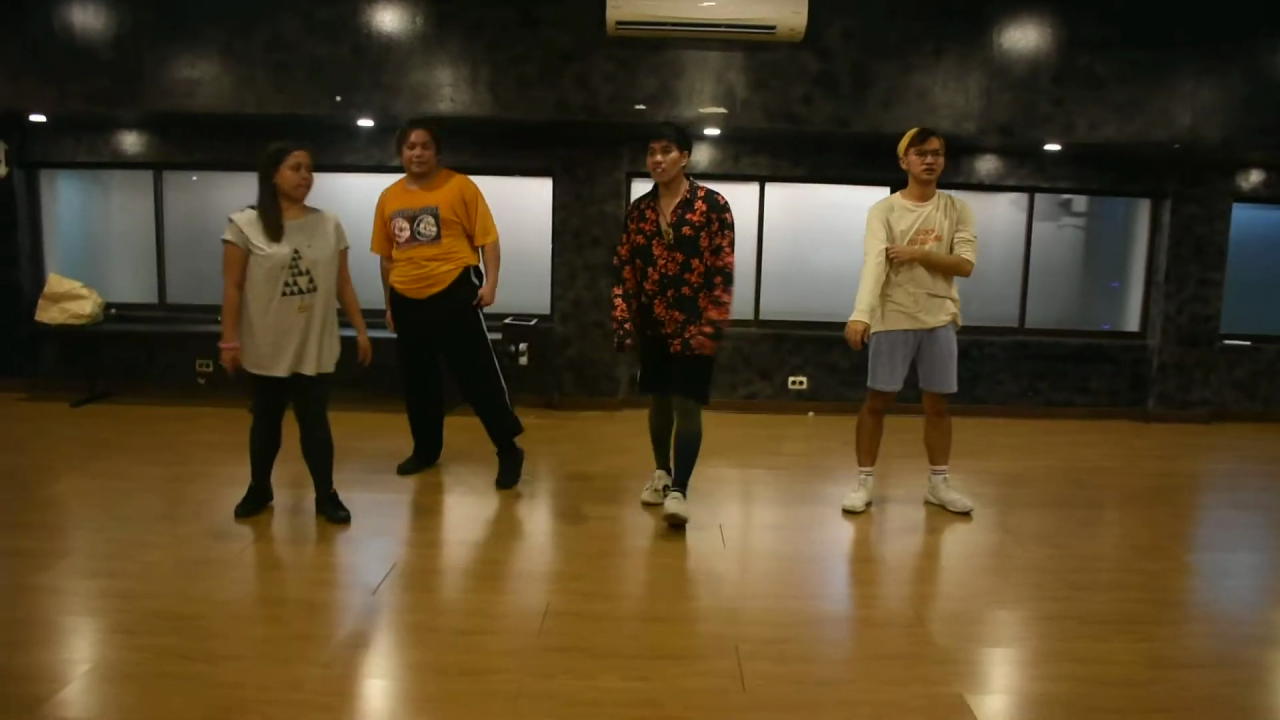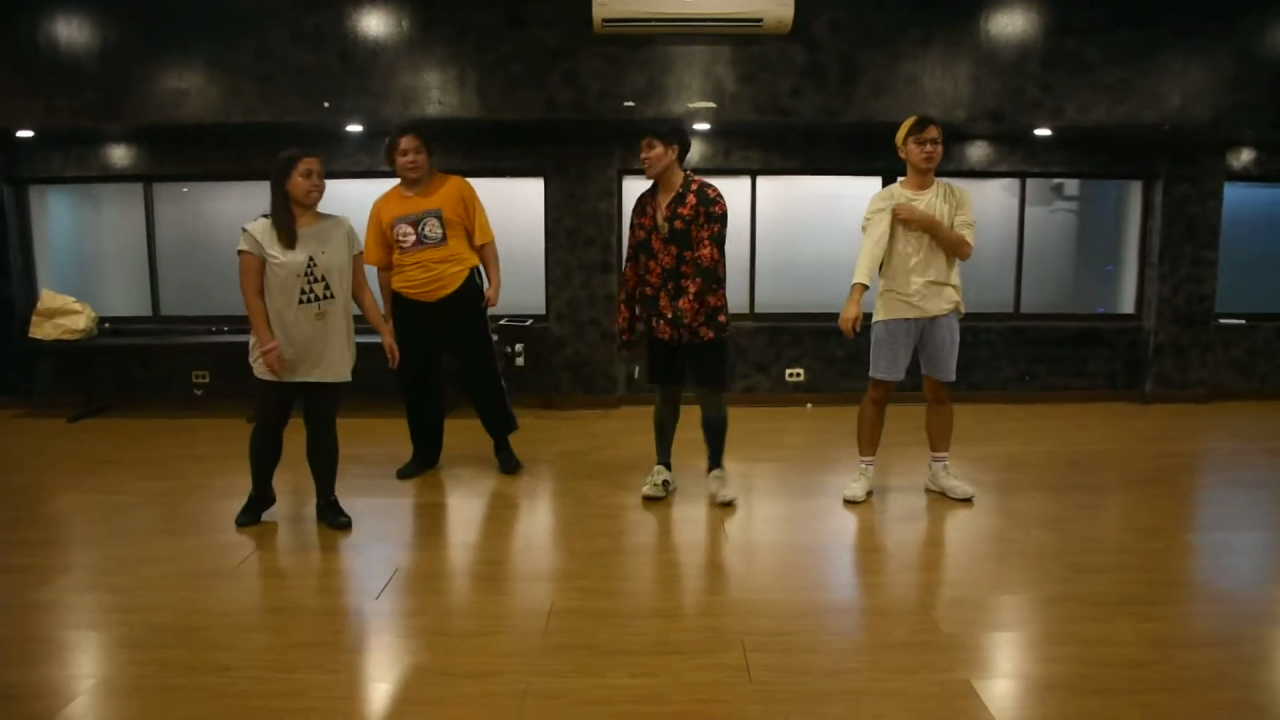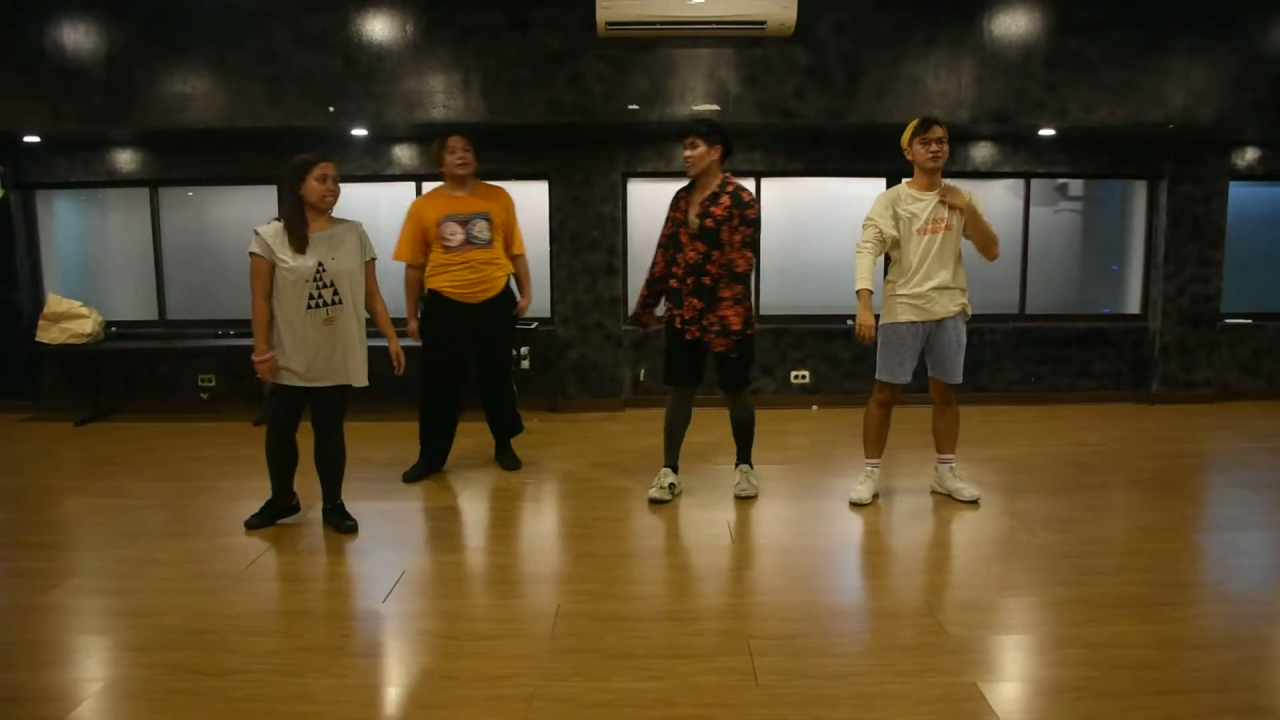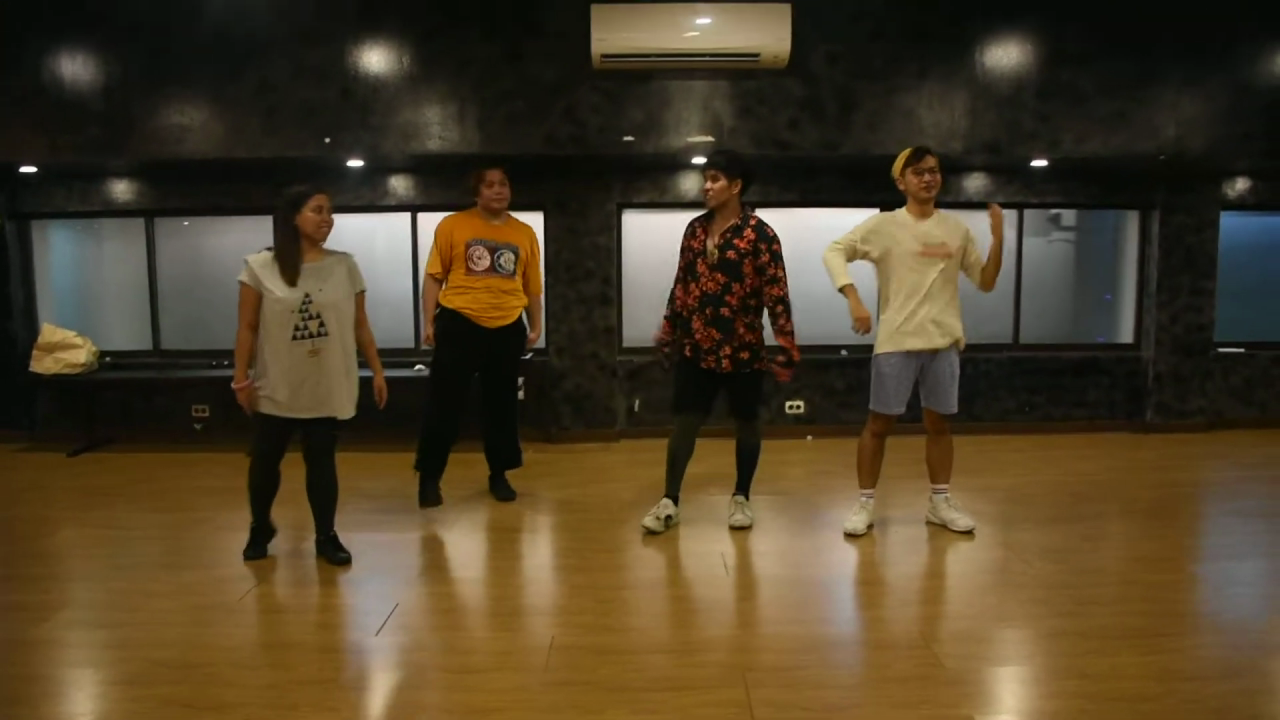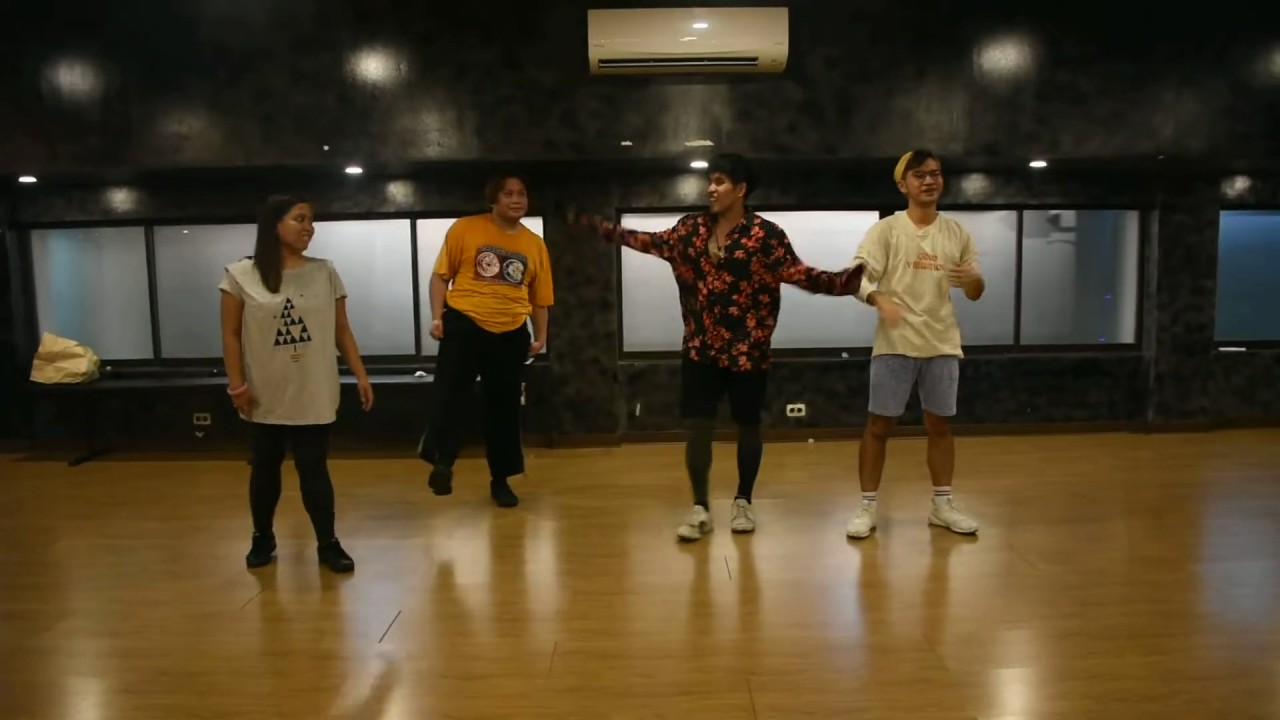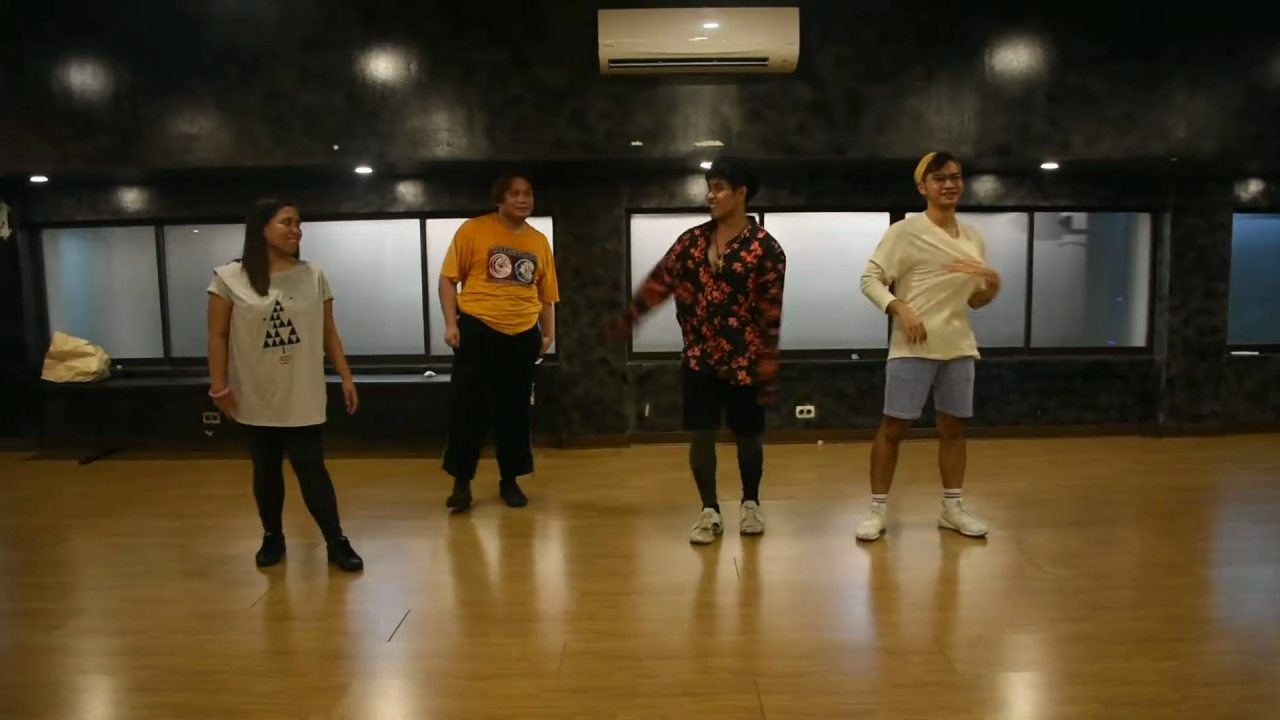
dt=0.3s
person 1, frame 1
left shoulder: (957, 210)
right shoulder: (884, 210)
left elbow: (966, 265)
right elbow: (874, 262)
left wrist: (919, 255)
right wrist: (860, 314)
left hip: (940, 319)
right hip: (893, 319)
left knee: (937, 404)
right knee: (876, 401)
left ankle: (939, 483)
right ankle: (865, 481)
person 1, frame 2
left shoulder: (956, 197)
right shoulder: (885, 199)
left elbow: (964, 249)
right elbow: (872, 248)
left wrist: (926, 222)
right wrist: (854, 298)
left hip: (942, 307)
right hip: (895, 308)
left knee: (939, 391)
right knee: (879, 390)
left ankle: (939, 470)
right ankle: (865, 471)
person 1, frame 3
left shoulder: (959, 200)
right shoulder: (892, 200)
left elbow: (992, 251)
right elbow: (866, 251)
left wrist: (968, 208)
right wrist: (864, 305)
left hip: (949, 310)
right hip: (902, 310)
left knee: (945, 392)
right knee: (885, 392)
left ankle: (945, 472)
right ankle: (871, 473)
person 1, frame 4
left shoulder: (956, 228)
right shoulder: (884, 225)
left elbow: (986, 282)
right elbow: (834, 252)
left wrist: (997, 239)
right wrist: (853, 298)
left hip: (943, 341)
right hip: (895, 341)
left knee: (938, 422)
right knee: (879, 422)
left ankle: (940, 502)
right ankle: (865, 503)
person 1, frame 5
left shoulder: (957, 234)
right shoulder: (886, 230)
left elbow: (974, 293)
right elbow: (858, 276)
left wrist: (974, 281)
right wrist: (881, 299)
left hip: (942, 345)
right hip: (895, 344)
left knee: (939, 424)
right knee: (879, 425)
left ankle: (942, 504)
right ankle: (868, 506)
person 1, frame 6
left shoulder: (973, 238)
right shoulder: (904, 232)
left elbow: (975, 300)
right elbow: (871, 279)
left wrist: (990, 289)
right wrist: (901, 311)
left hip: (959, 347)
right hip: (912, 348)
left knee: (952, 426)
right knee: (893, 427)
left ankle: (952, 506)
right ankle: (878, 509)
person 2, frame 1
left shoulder: (713, 205)
right shoulder: (639, 210)
left elbow: (722, 270)
right elbow: (625, 269)
left wrist: (711, 324)
right wrist: (623, 318)
left hip: (696, 325)
right hip: (654, 323)
left knee: (687, 407)
right knee: (659, 400)
left ankle: (677, 494)
right ankle: (661, 473)
person 2, frame 2
left shoulder: (706, 197)
right shoulder: (643, 204)
left elbow: (708, 264)
right elbow: (633, 264)
left wrist: (682, 314)
right wrist: (627, 318)
left hip: (703, 315)
right hip: (660, 315)
left knee: (709, 394)
right knee: (667, 392)
left ankle: (716, 471)
right ankle: (662, 469)
person 2, frame 3
left shoulder: (740, 201)
right shoulder: (681, 200)
left elbow: (740, 267)
right elbow: (664, 254)
left wrist: (728, 322)
right wrist: (646, 302)
left hip: (724, 319)
right hip: (683, 316)
left knee: (737, 393)
right knee: (679, 393)
left ankle: (744, 466)
right ankle: (669, 472)
person 2, frame 4
left shoulder: (760, 235)
right shoulder: (695, 229)
left elbow: (776, 296)
right elbow: (682, 285)
left wrist: (785, 350)
right wrist: (668, 332)
left hip: (741, 348)
right hip: (694, 346)
left knee: (746, 423)
right knee: (685, 421)
left ankle: (740, 498)
right ankle: (669, 501)
person 2, frame 5
left shoulder: (765, 234)
right shoulder: (692, 228)
left elbow: (798, 274)
right elbow: (652, 242)
left wrist: (844, 281)
right wrist: (602, 228)
left hip: (747, 348)
right hip: (700, 347)
left knee: (748, 425)
right knee: (698, 426)
left ankle: (743, 501)
right ankle: (700, 508)
person 2, frame 6
left shoulder: (764, 247)
right shoulder: (693, 240)
left elbow: (771, 315)
right elbow: (661, 280)
left wrist: (768, 373)
right wrist: (630, 316)
left hip: (744, 360)
right hip: (699, 357)
left knee: (747, 436)
right knee: (701, 435)
left ankle: (750, 503)
right ankle: (710, 511)
person 3, frame 1
left shoulder: (329, 224)
right shoulder: (245, 225)
left elbow: (342, 284)
right elbow: (233, 287)
left wrist: (361, 330)
right wrist: (230, 340)
left hip: (315, 345)
right hip: (266, 346)
left knee: (314, 419)
right knee: (265, 419)
left ankle: (326, 494)
right ankle: (259, 489)
person 3, frame 2
left shoulder: (342, 229)
right shoulder: (258, 234)
left elbow: (360, 288)
right elbow: (252, 294)
left wrist: (384, 332)
right wrist: (267, 344)
left hip: (329, 352)
right hip: (282, 354)
left knee: (323, 426)
right knee: (268, 426)
left ankle: (327, 501)
right ankle: (260, 494)
person 3, frame 3
left shoulder: (354, 234)
right shoulder: (270, 237)
left elbow: (371, 293)
right elbow: (261, 299)
left wrist: (392, 338)
right wrist: (261, 351)
left hip: (339, 356)
right hip: (289, 358)
left knee: (330, 430)
right knee: (279, 429)
left ankle: (333, 505)
right ankle: (282, 499)
person 3, frame 4
left shoulder: (345, 265)
right shoulder: (260, 267)
left elbow: (359, 325)
right elbow: (247, 328)
left wrist: (377, 371)
right wrist: (241, 379)
left hip: (327, 387)
right hip: (275, 388)
left knee: (321, 461)
right knee: (264, 459)
left ankle: (326, 536)
right ankle: (260, 528)
person 3, frame 5
left shoulder: (326, 273)
right shoulder: (240, 275)
left elbow: (342, 331)
right elbow: (231, 334)
left wrist: (361, 375)
right wrist: (237, 385)
left hip: (313, 393)
right hip: (266, 395)
left knee: (313, 467)
right knee: (264, 467)
left ankle: (328, 544)
right ankle: (262, 537)
person 3, frame 6
left shoulder: (314, 276)
right shoulder: (229, 278)
left elbow: (329, 333)
right elbow: (218, 336)
left wrist: (346, 378)
right wrist: (219, 386)
left hip: (303, 395)
right hip: (255, 396)
left knee: (310, 466)
right knee: (265, 467)
left ankle: (336, 541)
right ankle: (272, 537)
person 4, frame 1
left shoulder: (460, 187)
right shoulder: (388, 198)
left elbow: (487, 238)
right elbow: (386, 256)
left wrist: (490, 281)
right wrist: (389, 305)
left hip: (455, 293)
right hip: (409, 301)
left knee: (476, 373)
right knee: (417, 380)
left ankle: (509, 449)
right ankle: (425, 450)
person 4, frame 2
left shoulder: (458, 188)
right shoulder: (383, 207)
left elbow: (484, 239)
right elbow: (384, 266)
left wrist: (494, 282)
right wrist: (390, 314)
left hip: (461, 296)
right hip: (411, 305)
left knee: (481, 372)
right knee: (418, 383)
left ankle: (502, 442)
right ankle: (424, 453)
person 4, frame 3
left shoulder: (499, 198)
right shoulder: (424, 206)
left elbow: (516, 251)
right elbow: (414, 264)
left wrist: (526, 292)
right wrist: (413, 314)
left hip: (495, 302)
right hip: (445, 305)
left knee: (497, 376)
right knee: (439, 383)
left ankle: (504, 444)
right ankle: (431, 457)
person 4, frame 4
left shoulder: (524, 233)
right shoulder: (452, 226)
left elbow: (532, 287)
right elbow: (434, 277)
left wrist: (536, 326)
right wrist: (430, 321)
left hip: (507, 329)
right hip: (459, 324)
left knee: (501, 404)
right knee: (445, 399)
left ankle: (499, 474)
right ankle: (429, 474)
person 4, frame 5
left shoulder: (535, 244)
right shoulder: (465, 229)
left elbow: (540, 298)
right elbow: (440, 275)
left wrist: (540, 337)
right wrist: (437, 316)
left hip: (510, 335)
right hip: (464, 324)
left knee: (504, 408)
right knee: (449, 393)
left ankle: (501, 480)
right ankle: (441, 463)
person 4, frame 6
left shoulder: (540, 242)
right shoulder: (472, 230)
left elbow: (545, 295)
right elbow: (448, 278)
left wrist: (548, 333)
right wrist: (451, 323)
left hip: (522, 335)
right hip: (477, 329)
left knee: (515, 409)
right knee: (467, 405)
left ankle: (510, 480)
right ankle: (462, 480)
